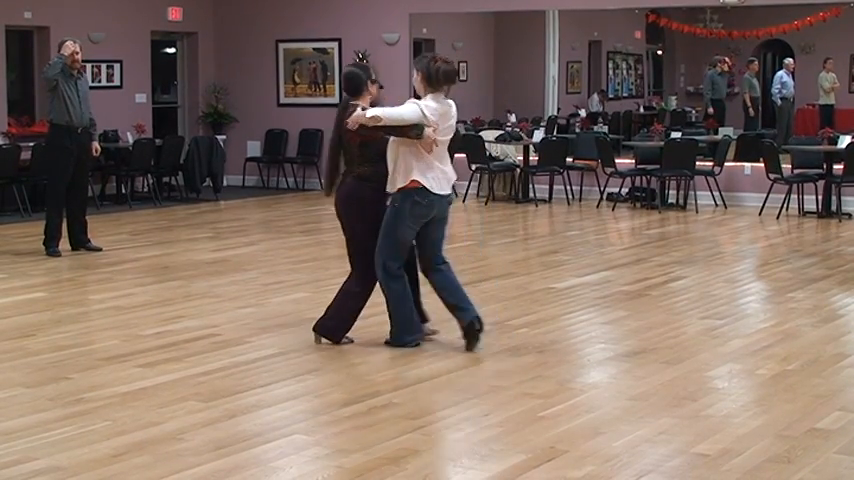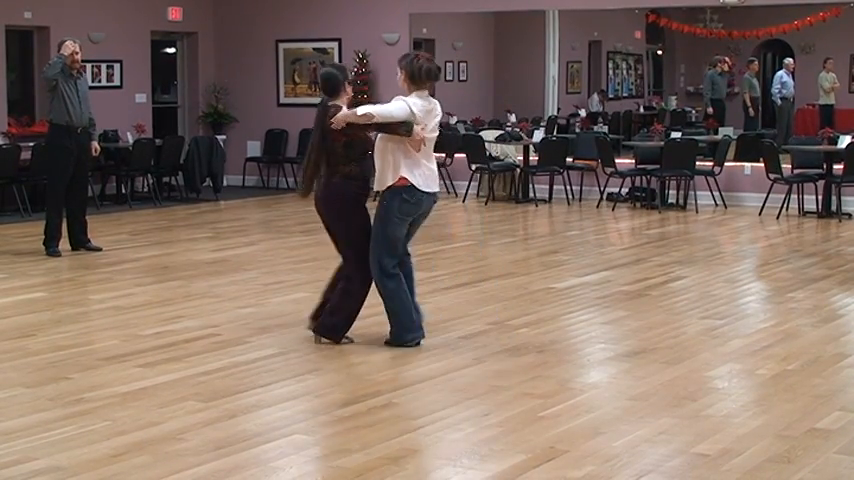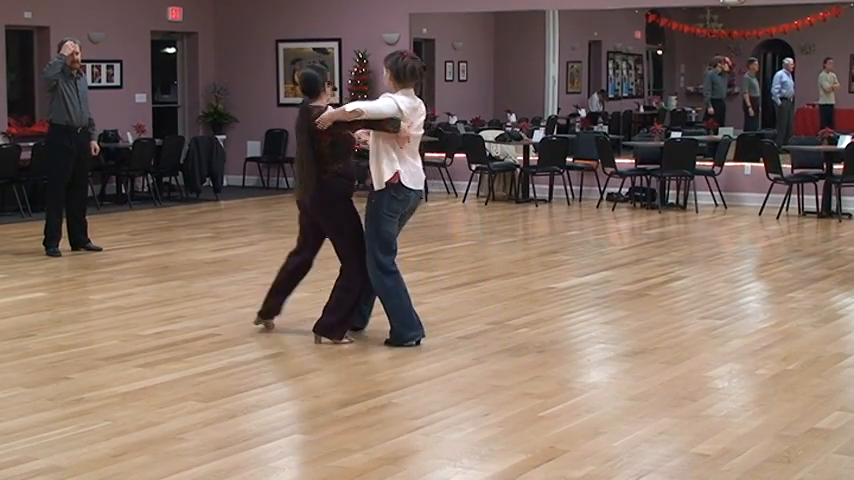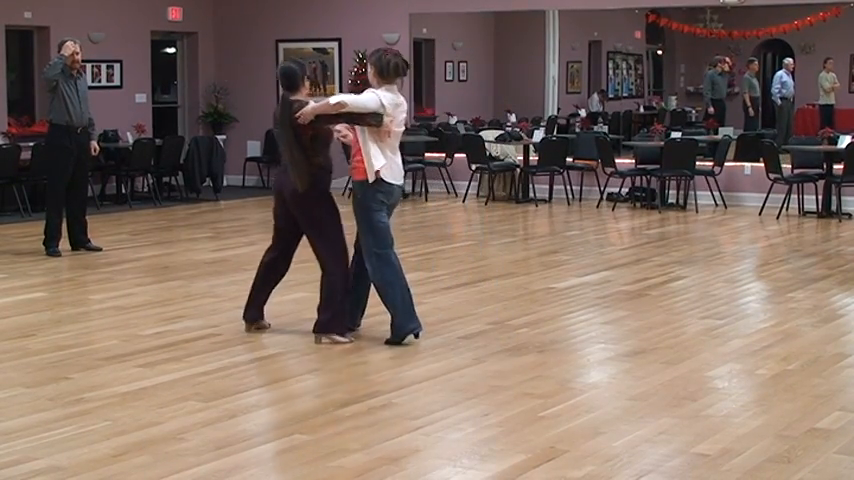
dt=0.2s
person 1, frame 1
left shoulder: (419, 109)
right shoulder: (449, 108)
left elbow: (379, 115)
left wrist: (356, 119)
left hip: (414, 193)
right hip: (441, 193)
left knee: (388, 263)
right knee: (433, 261)
left ankle: (406, 332)
right ankle: (467, 317)
person 1, frame 2
left shoulder: (406, 106)
right shoulder: (433, 106)
left elbow: (369, 113)
left wrist: (343, 117)
right wrist: (380, 137)
left hip: (403, 190)
right hip: (428, 190)
left knee: (384, 262)
right knee: (398, 254)
left ankle: (406, 331)
right ankle: (407, 321)
person 1, frame 3
left shoulder: (393, 103)
right shoulder: (417, 105)
left elbow: (358, 109)
left wrist: (331, 116)
right wrist: (366, 138)
left hip: (391, 188)
right hip: (412, 188)
left knee: (382, 260)
right knee: (378, 253)
left ankle: (407, 330)
right ankle: (357, 316)
person 1, frame 4
left shoulder: (376, 98)
right shoulder: (398, 101)
left elbow: (340, 102)
left wrist: (312, 110)
right wrist: (349, 134)
left hip: (372, 183)
right hip: (391, 183)
left knee: (380, 255)
right knee: (366, 251)
left ankle: (405, 323)
right ankle: (351, 316)
person 2, frame 1
left shoulder: (353, 114)
left elbow: (377, 137)
right elbow: (384, 124)
right wrist: (420, 132)
left hip: (361, 195)
right hip: (360, 198)
left knee: (403, 254)
right knee: (366, 266)
right ankle: (330, 329)
person 2, frame 2
left shoulder: (329, 115)
right shoulder: (342, 116)
right elbow: (376, 121)
left wrist: (371, 139)
right wrist: (410, 129)
left hip: (331, 194)
right hip: (344, 197)
left knee: (353, 259)
right knee: (363, 265)
left ankle: (323, 316)
right ankle: (329, 329)
person 2, frame 3
left shoulder: (306, 116)
right elbow: (361, 119)
left wrist: (353, 139)
right wrist: (396, 126)
left hip: (311, 193)
right hip: (331, 194)
left knee: (303, 253)
right knee: (355, 262)
left ankle: (268, 311)
right ankle: (329, 328)
person 2, frame 4
left shoulder: (284, 110)
right elbow: (343, 113)
left wrist: (330, 132)
right wrist: (378, 121)
left hip: (287, 184)
right hip: (310, 188)
left knee: (279, 249)
right knee: (333, 255)
left ankle: (253, 315)
right ankle: (329, 326)
person 3, frame 1
left shoulder: (83, 79)
right shoulder: (58, 77)
right elbow: (47, 75)
left wrist: (93, 138)
right wrist: (62, 55)
left hip: (82, 137)
right hip: (61, 137)
left knee: (80, 192)
right knee: (57, 191)
left ankle: (80, 239)
right ankle: (52, 242)
person 3, frame 2
left shoulder: (83, 79)
right shoulder: (57, 77)
right elbow: (47, 74)
left wrist: (93, 137)
right wrist: (61, 55)
left hip: (81, 137)
right hip: (61, 136)
left knee: (79, 192)
right knee: (57, 191)
left ankle: (80, 239)
right ankle: (52, 242)
person 3, frame 3
left shoulder: (82, 79)
right shoulder: (57, 77)
right elbow: (47, 75)
left wrist: (92, 137)
right wrist: (62, 55)
left hip: (81, 137)
right hip: (60, 136)
left knee: (79, 192)
right knee: (57, 191)
left ankle: (79, 239)
right ankle: (52, 242)
person 3, frame 4
left shoulder: (82, 78)
right shoulder: (58, 77)
right elbow: (47, 75)
left wrist: (92, 137)
right wrist: (62, 55)
left hip: (81, 136)
right hip: (60, 136)
left knee: (79, 191)
right knee: (57, 191)
left ankle: (80, 238)
right ankle: (52, 242)
